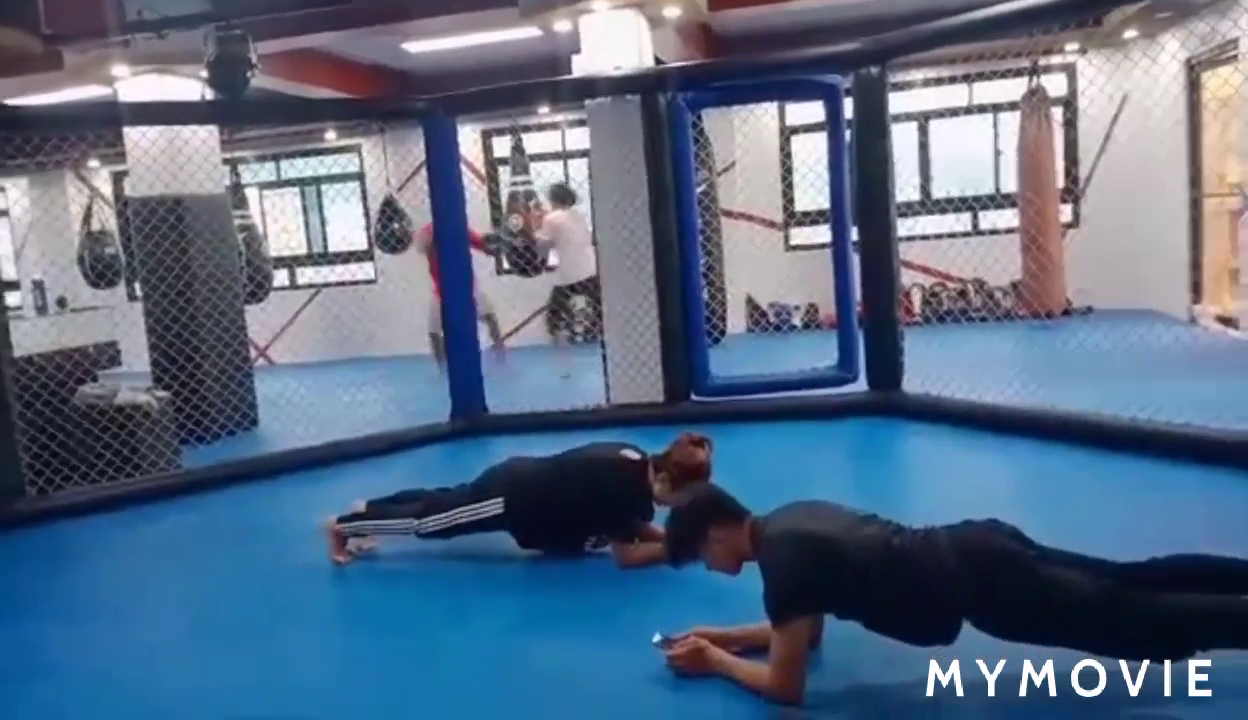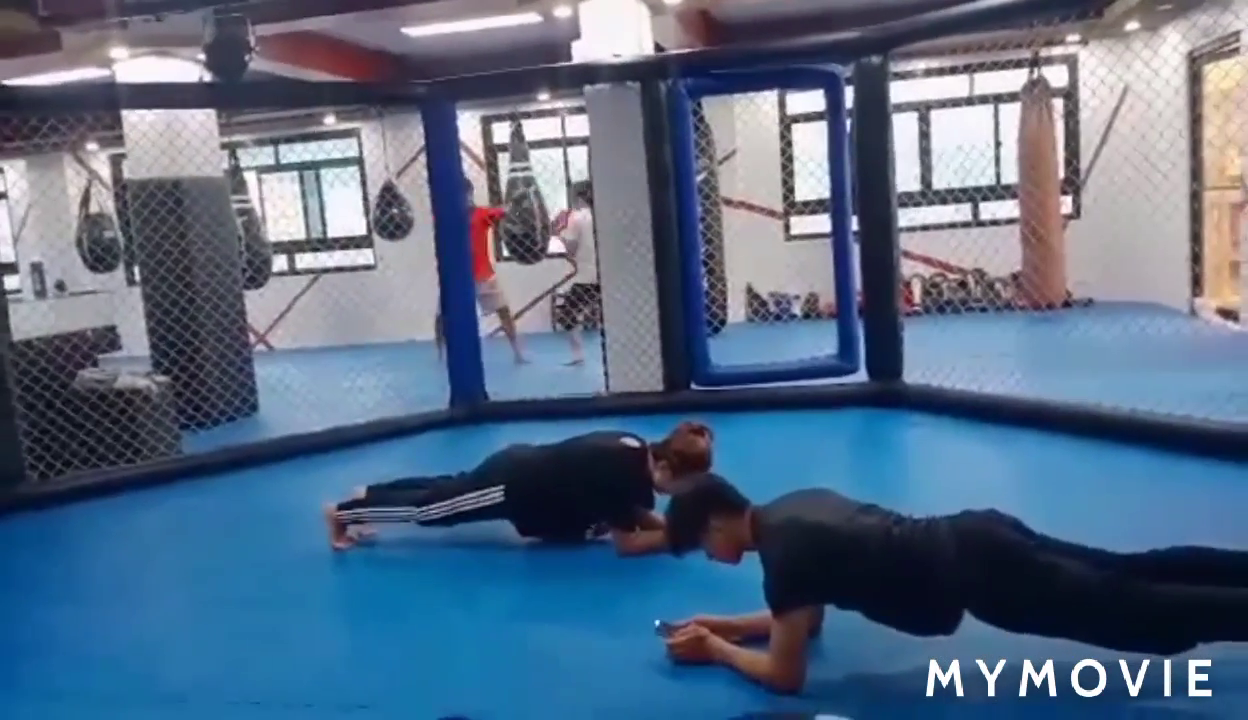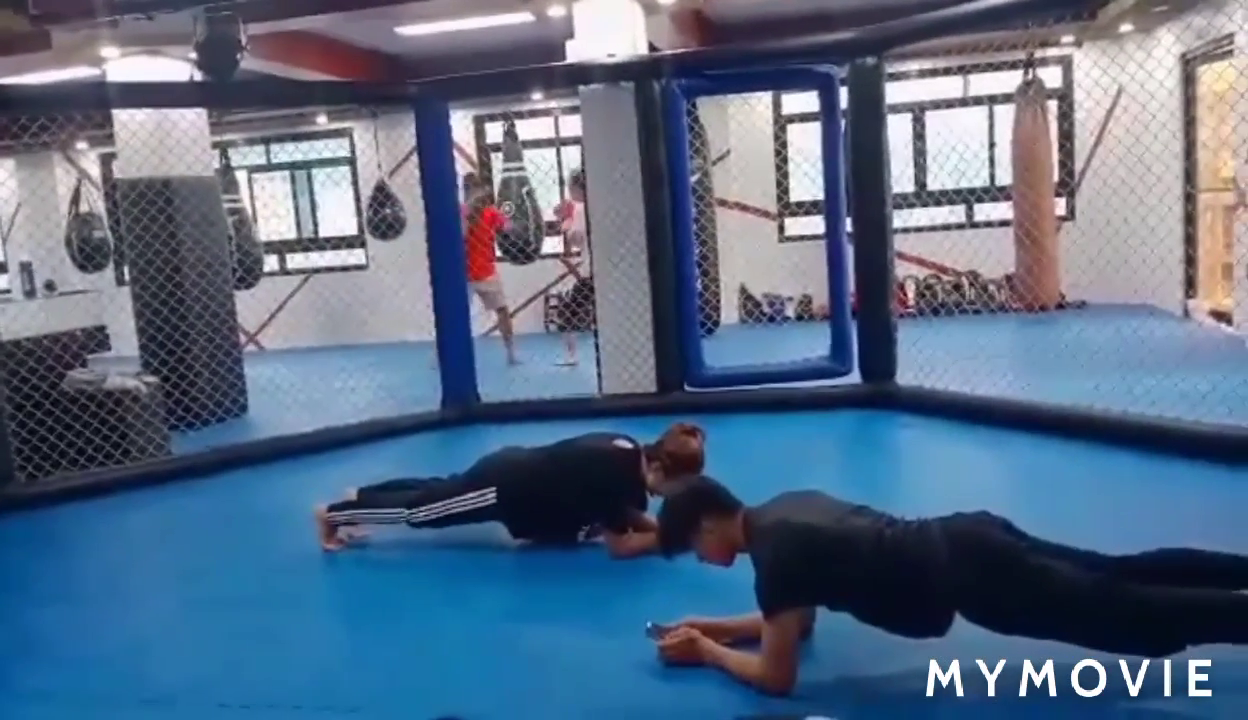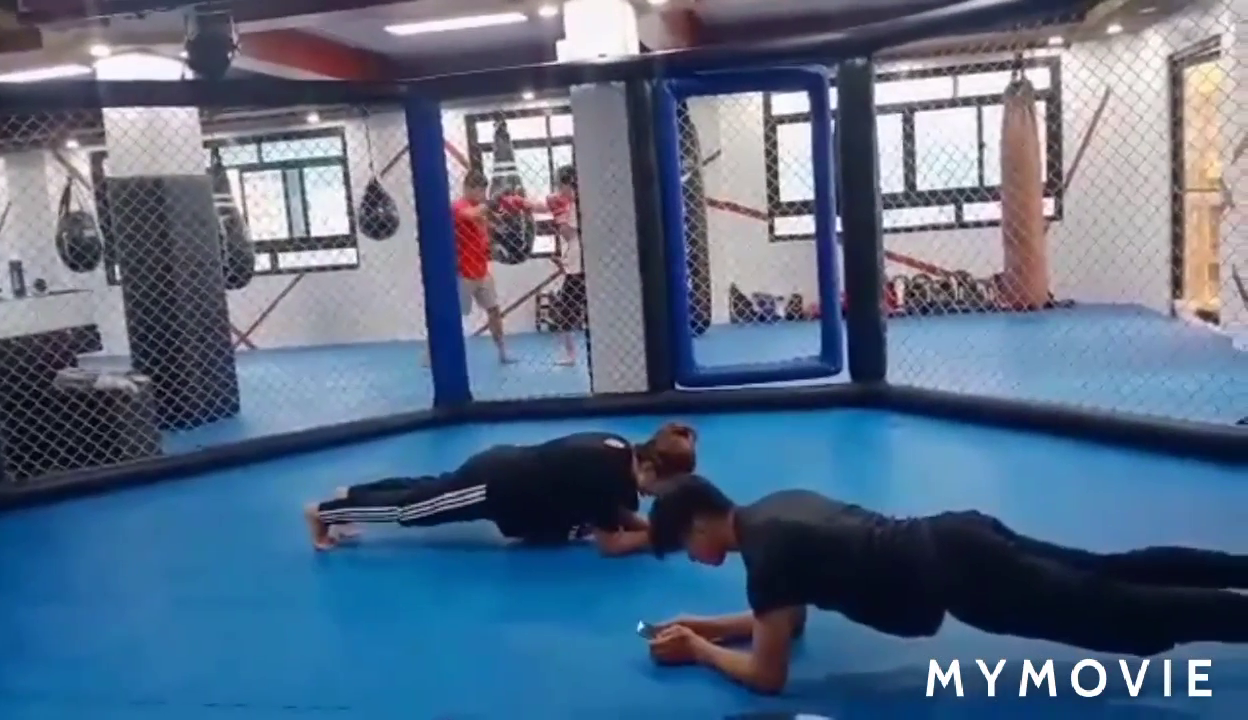
dt=0.2s
person 1, frame 1
left shoulder: (783, 560)
right shoulder: (788, 522)
left elbow: (786, 685)
right elbow: (805, 628)
left wrist: (717, 661)
right wrist: (725, 635)
left hip: (979, 584)
right hip: (977, 547)
left knee: (1139, 625)
right knee: (1134, 585)
person 1, frame 2
left shoulder: (784, 550)
right shoulder: (790, 511)
left elbow: (786, 674)
right elbow: (803, 617)
left wrist: (717, 649)
right wrist: (725, 623)
left hip: (978, 574)
right hip: (978, 537)
left knee: (1141, 617)
right knee: (1133, 577)
person 1, frame 3
left shoulder: (776, 552)
right shoulder: (782, 512)
left elbow: (777, 675)
right elbow: (796, 619)
left wrist: (708, 651)
right wrist: (716, 625)
left hip: (970, 576)
right hip: (969, 539)
left knee: (1133, 620)
right knee: (1124, 578)
person 1, frame 4
left shoulder: (766, 551)
right shoulder: (772, 511)
left elbow: (768, 673)
right elbow: (787, 619)
left wrist: (699, 648)
right wrist: (708, 624)
left hip: (959, 575)
right hip: (957, 539)
left knee: (1123, 617)
right knee: (1112, 577)
person 2, frame 1
left shoulder: (638, 464)
right shoulder: (626, 483)
left elbow: (638, 528)
right elbow: (626, 553)
left hip: (521, 480)
right hip: (514, 496)
left knee: (444, 504)
right knee: (430, 519)
left ankle: (367, 510)
right ankle: (344, 525)
person 2, frame 2
left shoulder: (638, 453)
right shoulder: (626, 472)
left elbow: (639, 516)
right elbow: (627, 542)
left wrist: (670, 525)
left hip: (522, 467)
right hip: (515, 486)
left knee: (444, 492)
right knee: (430, 507)
left ankle: (368, 496)
right ankle: (343, 512)
person 2, frame 3
left shoulder: (631, 454)
right shoulder: (619, 473)
left elbow: (631, 516)
right elbow: (620, 543)
left hip: (514, 470)
right hip: (507, 488)
left knee: (436, 493)
right knee: (421, 509)
left ankle: (359, 498)
right ankle: (334, 513)
person 2, frame 4
left shoulder: (622, 453)
right shoulder: (609, 472)
left elbow: (621, 515)
right elbow: (610, 542)
left wrist: (653, 525)
left hip: (505, 468)
right hip: (497, 485)
left knee: (426, 492)
right knee: (411, 507)
left ankle: (349, 496)
right ankle: (325, 511)
person 3, frame 1
left shoulder: (551, 219)
right shoulder: (580, 216)
left elbow: (542, 248)
left wrist: (539, 231)
left hip: (568, 278)
right hip: (590, 274)
left knee: (554, 318)
right knee: (603, 315)
person 3, frame 2
left shoulder: (576, 218)
left elbow: (571, 249)
left wrist: (564, 232)
left hip: (588, 278)
left knee: (570, 312)
left ankle: (577, 353)
person 3, frame 3
left shoulder: (580, 209)
left elbow: (575, 241)
left wrist: (566, 222)
left hip: (592, 271)
left knee: (570, 310)
left ankle: (571, 354)
person 3, frame 4
left shoulder: (574, 205)
right shoulder: (570, 204)
left elbow: (568, 235)
left wrist: (558, 216)
left hip: (577, 268)
right hip: (576, 266)
left knee: (565, 310)
left ankle: (570, 354)
person 4, frame 1
right shoulder: (429, 232)
left elbow: (488, 250)
right elbow: (423, 248)
right hip: (442, 292)
left knee: (490, 317)
right knee: (434, 333)
left ankle: (502, 360)
right ankle: (443, 369)
person 4, frame 2
left shoulder: (484, 213)
left elbow: (507, 213)
left hip: (484, 275)
left knee: (504, 311)
right knee: (442, 317)
left ankle: (518, 352)
right ankle: (440, 355)
person 4, frame 3
left shoulder: (491, 212)
left elbow: (508, 228)
right wrist: (470, 211)
left hip: (486, 274)
left knee: (503, 310)
left ankle: (511, 353)
person 4, frame 4
left shoulder: (480, 209)
right shoulder: (458, 207)
right elbow: (473, 216)
left wrist: (489, 246)
right wrist: (487, 204)
left hip: (480, 271)
right hip: (462, 273)
left knee: (494, 310)
left ankle: (502, 352)
